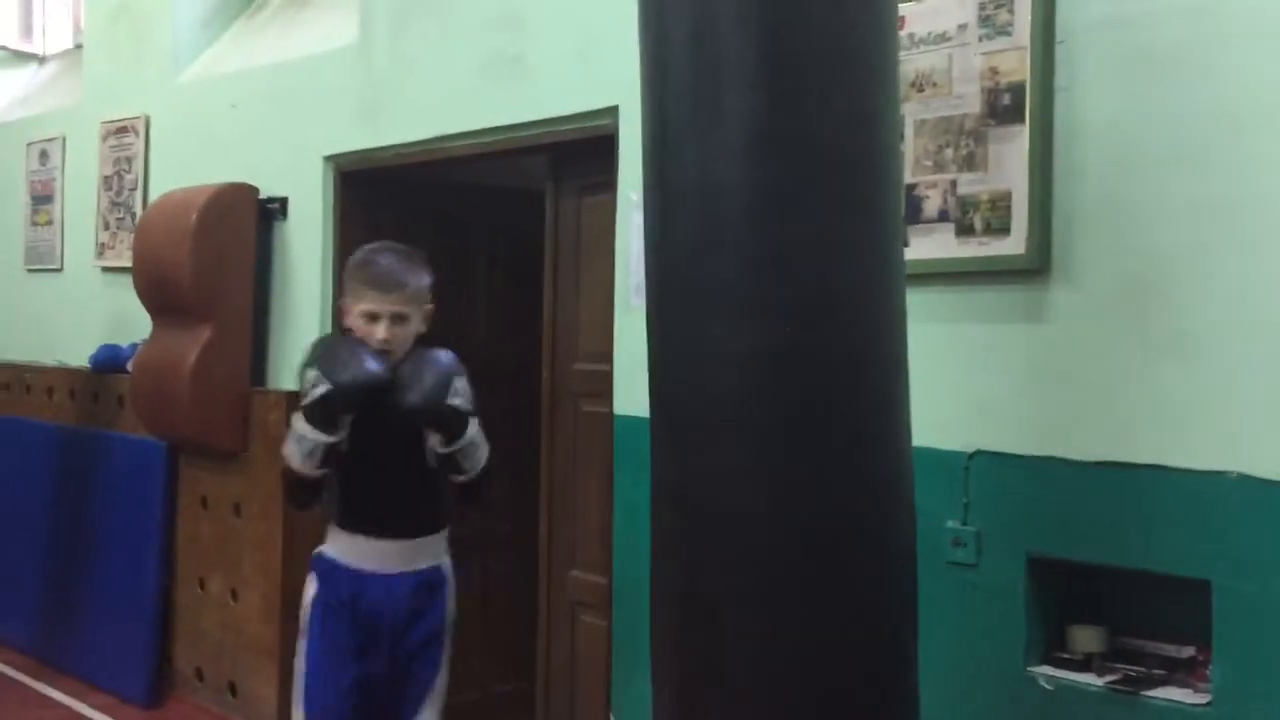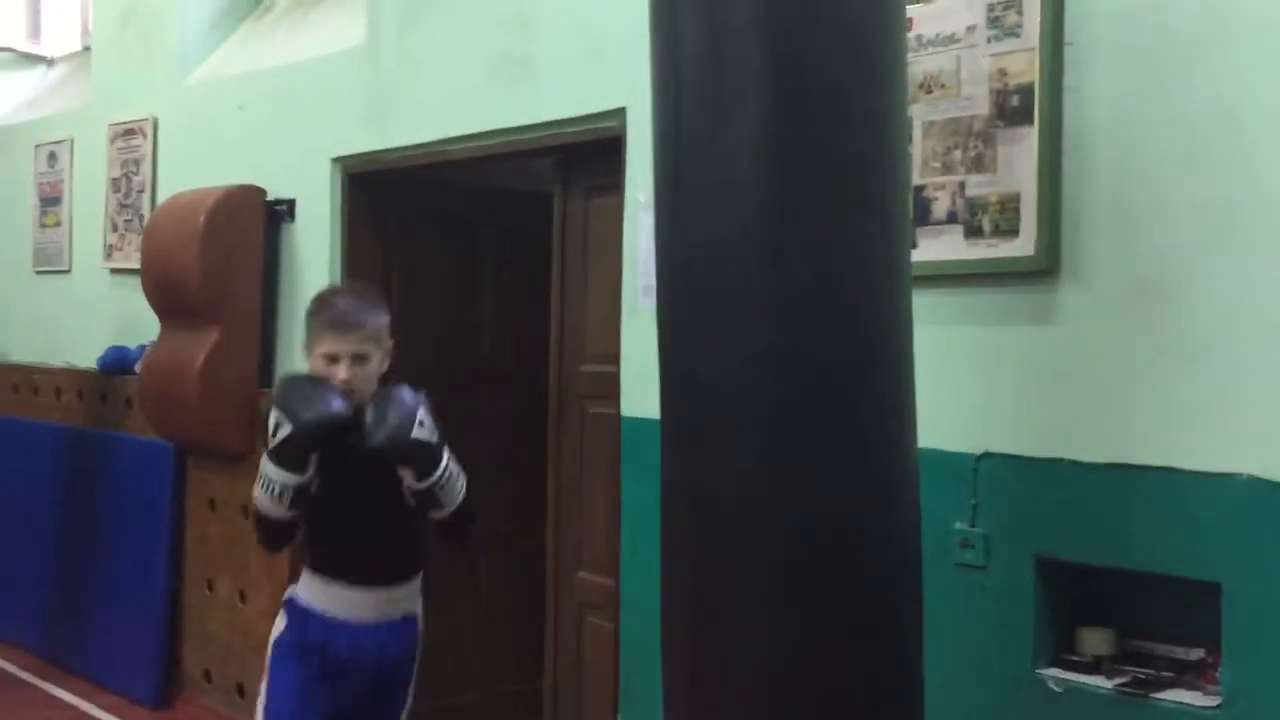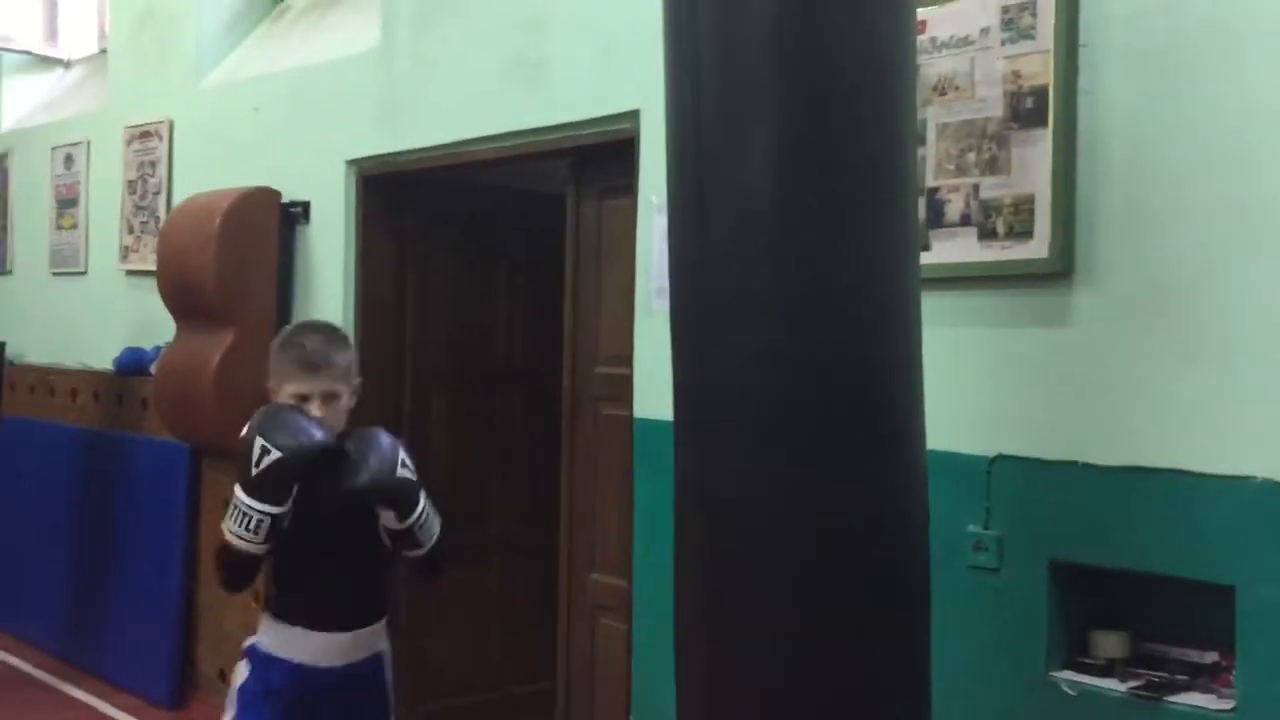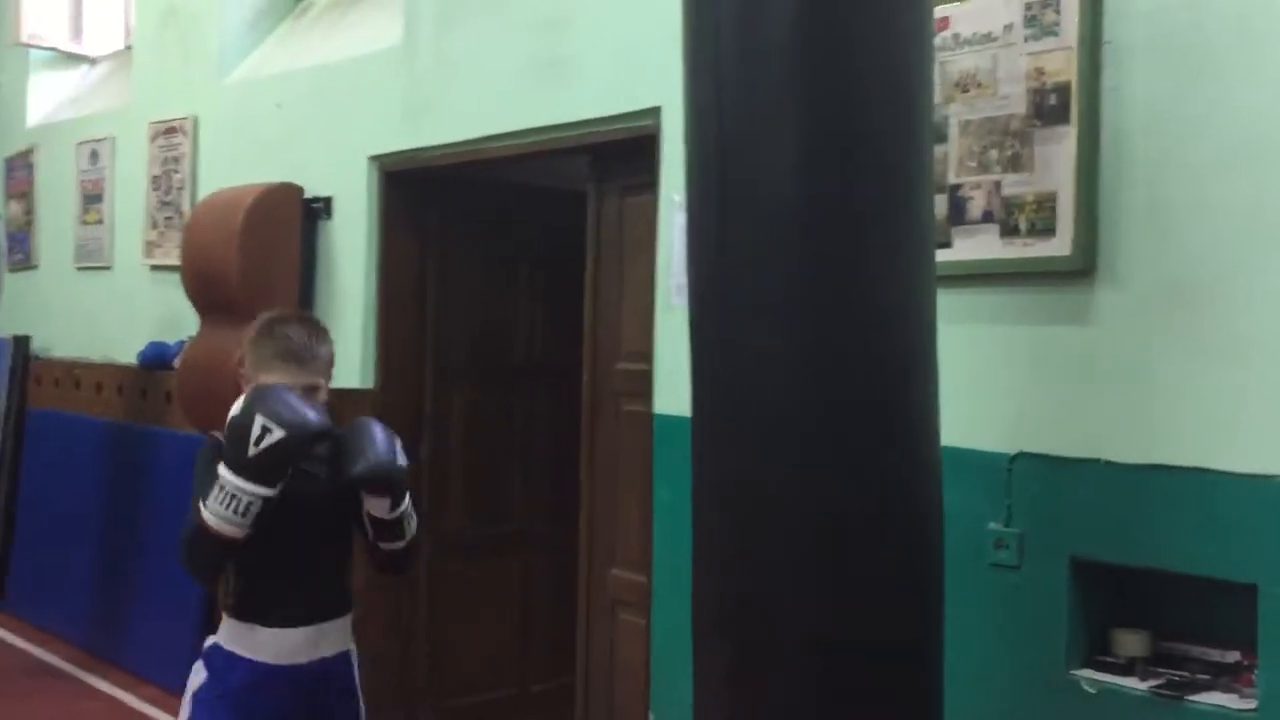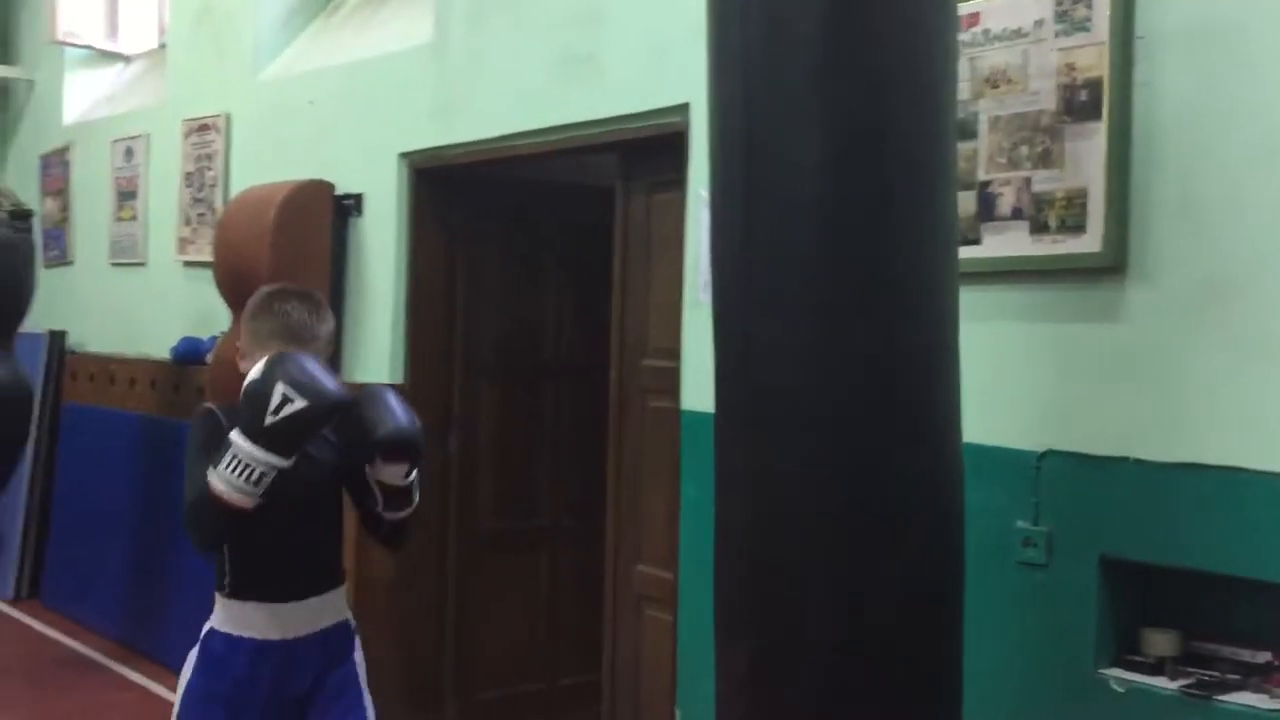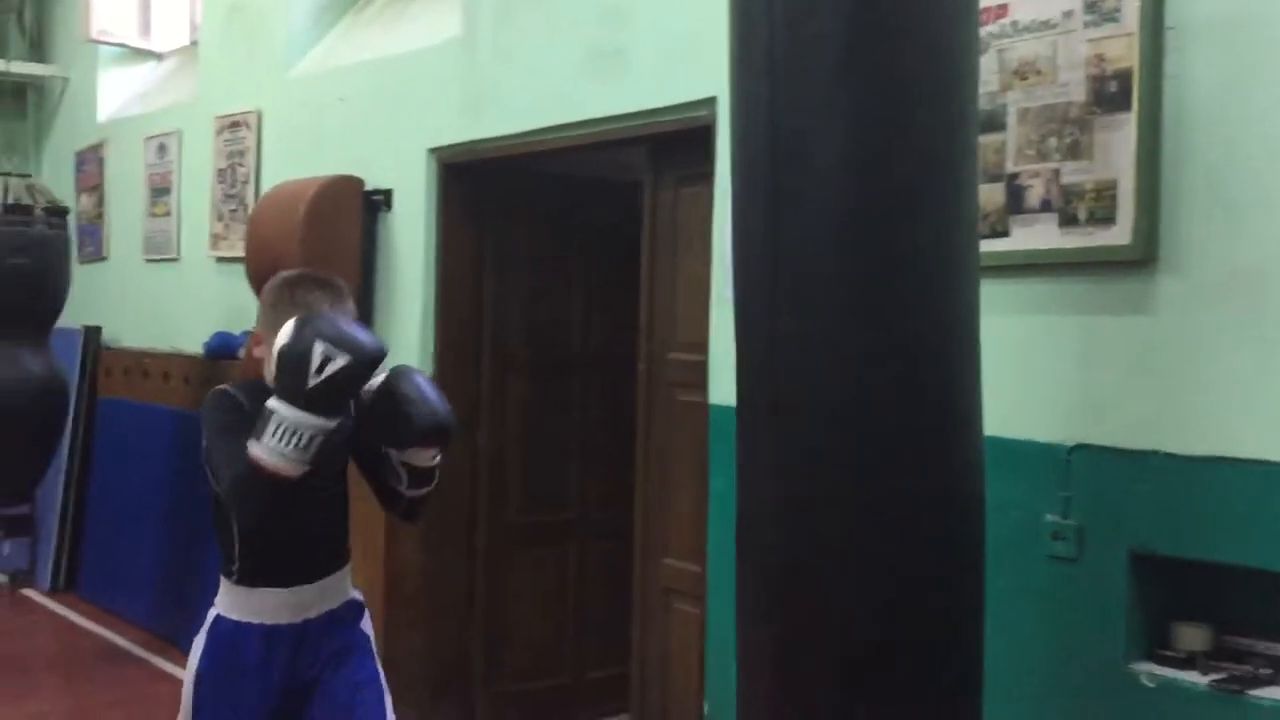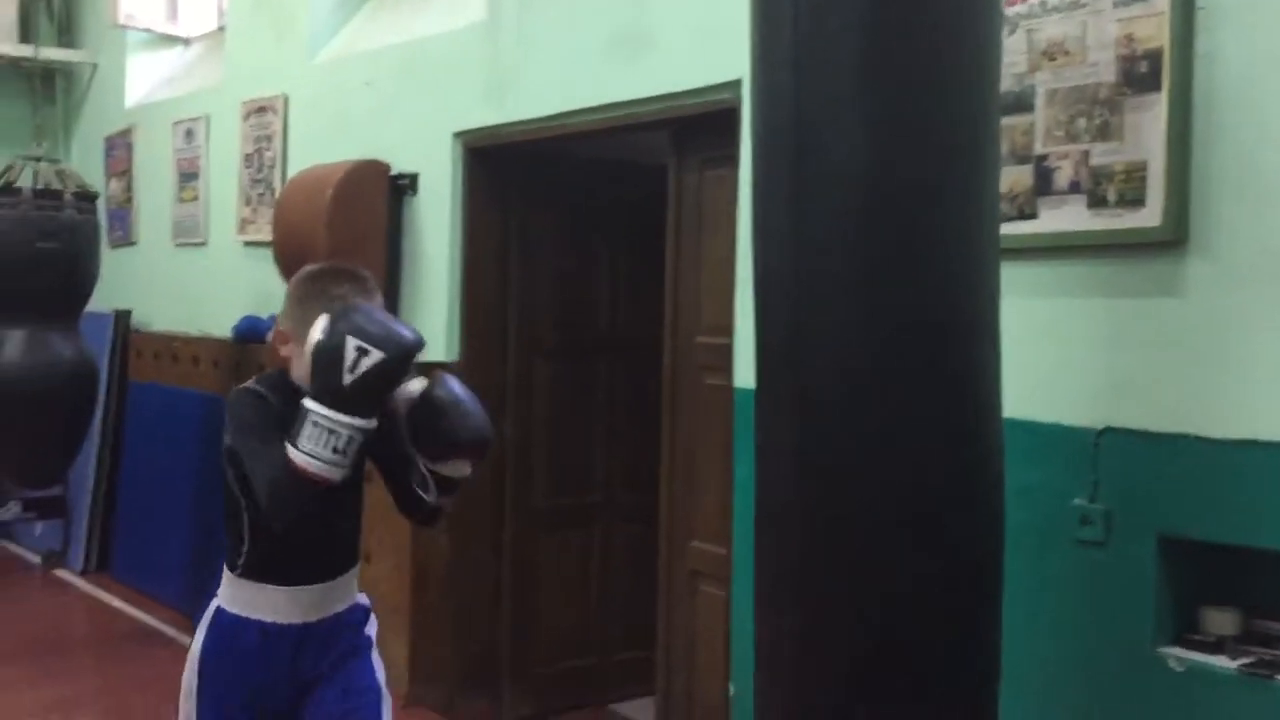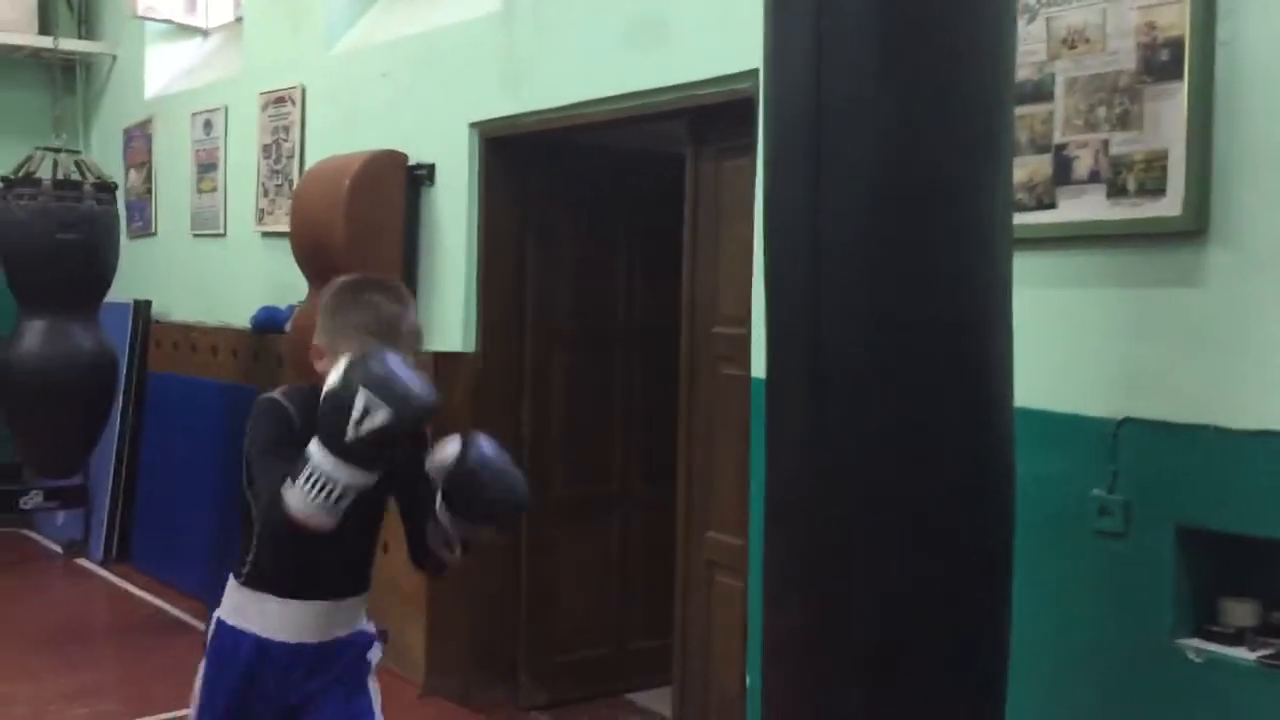
dt=0.1s
person 1, frame 1
left shoulder: (438, 381)
right shoulder: (332, 379)
left elbow: (475, 478)
right elbow: (298, 493)
left wrist: (452, 424)
right wrist: (320, 413)
left hip: (422, 577)
right hip: (344, 574)
person 1, frame 2
left shoulder: (407, 417)
right shoulder: (302, 412)
left elbow: (460, 523)
right elbow: (272, 536)
left wrist: (426, 460)
right wrist: (286, 452)
left hip: (393, 624)
right hip: (314, 624)
person 1, frame 3
left shoulder: (375, 459)
right shoulder: (268, 454)
left elbow: (429, 562)
right elbow: (232, 574)
left wrist: (402, 501)
right wrist: (261, 483)
left hip: (362, 666)
right hip: (280, 665)
person 1, frame 4
left shoulder: (346, 453)
right shoulder: (223, 451)
left elbow: (396, 560)
right elbow: (203, 565)
left wrist: (386, 493)
right wrist: (247, 470)
left hip: (329, 666)
right hip: (240, 666)
person 1, frame 5
left shoulder: (339, 427)
right shoulder: (217, 425)
left elbow: (390, 532)
right elbow: (206, 531)
left wrist: (395, 466)
right wrist: (261, 434)
left hip: (326, 641)
right hip: (237, 645)
person 1, frame 6
left shoulder: (351, 407)
right shoulder: (230, 407)
left elbow: (404, 504)
right elbow: (250, 506)
left wrist: (419, 447)
right wrist: (300, 403)
left hip: (334, 623)
right hip: (246, 631)
person 1, frame 7
left shoulder: (373, 408)
right shoulder: (255, 403)
left elbow: (419, 507)
right elbow: (284, 511)
left wrist: (444, 458)
right wrist: (336, 403)
left hip: (338, 624)
right hip: (246, 625)
person 1, frame 8
left shoulder: (402, 431)
right shoulder: (277, 415)
left elbow: (430, 555)
right elbow: (281, 537)
left wrist: (465, 512)
right wrist: (344, 449)
left hip: (340, 650)
right hip: (249, 640)
